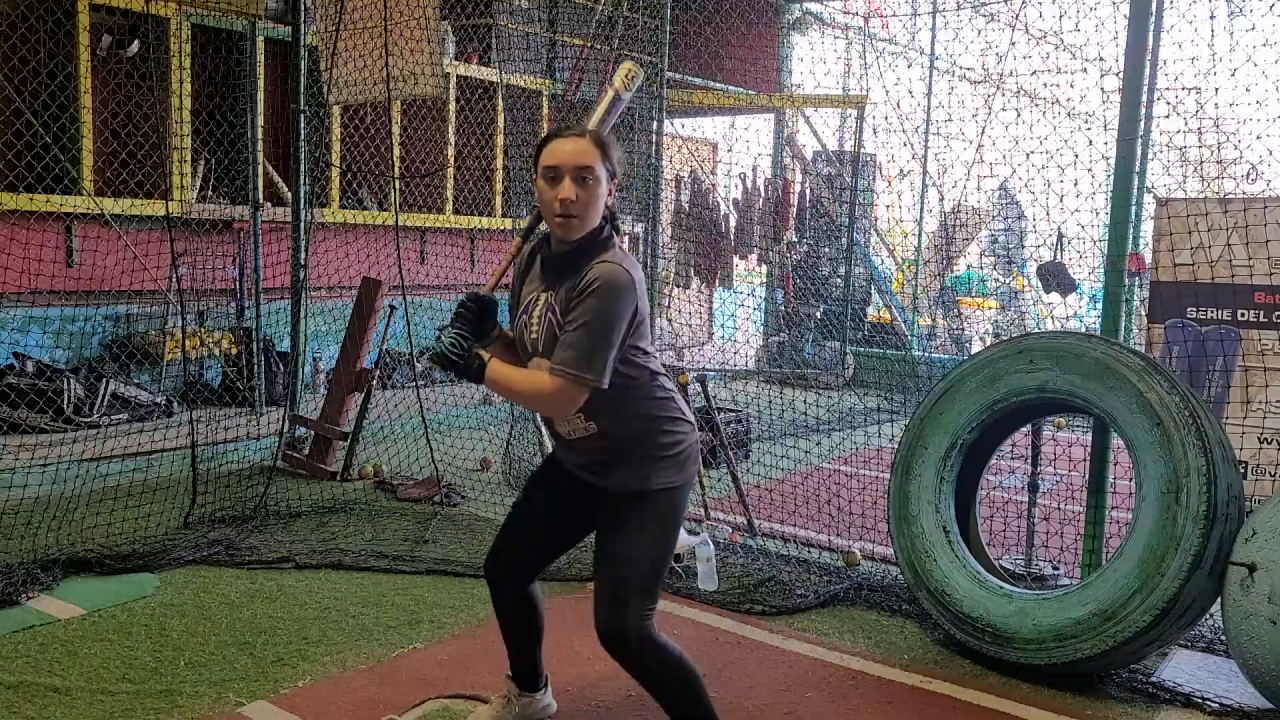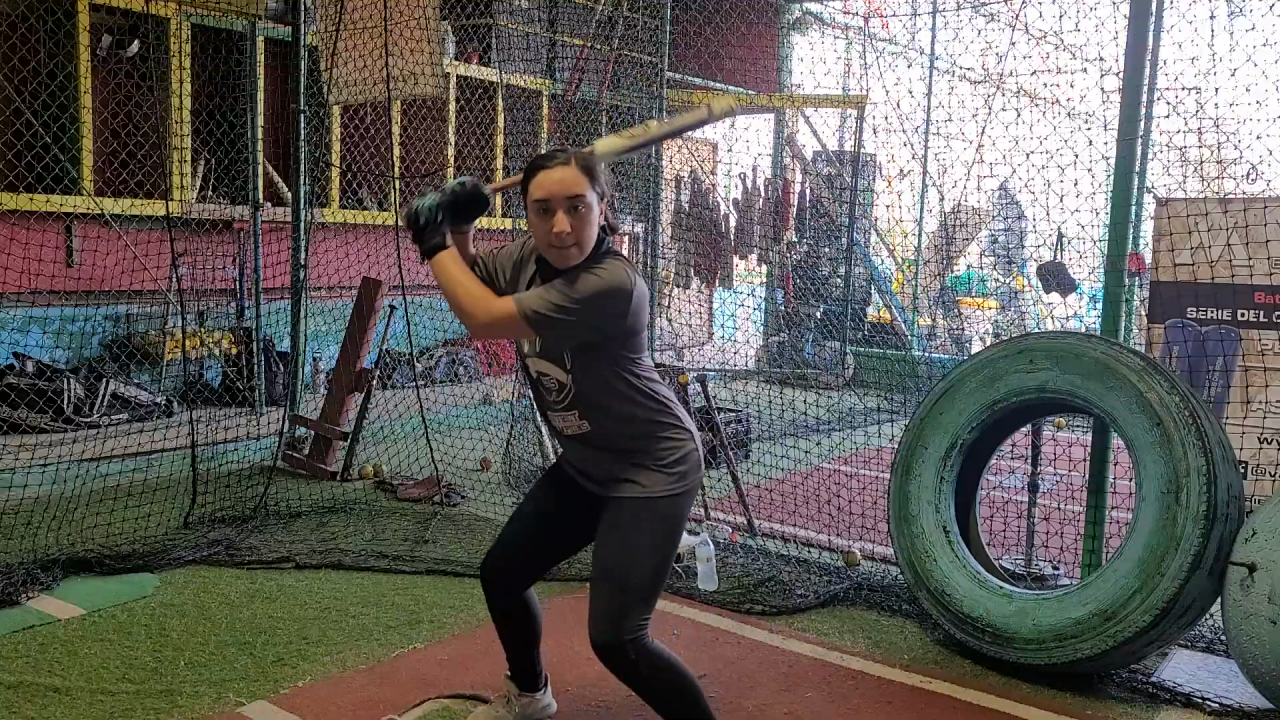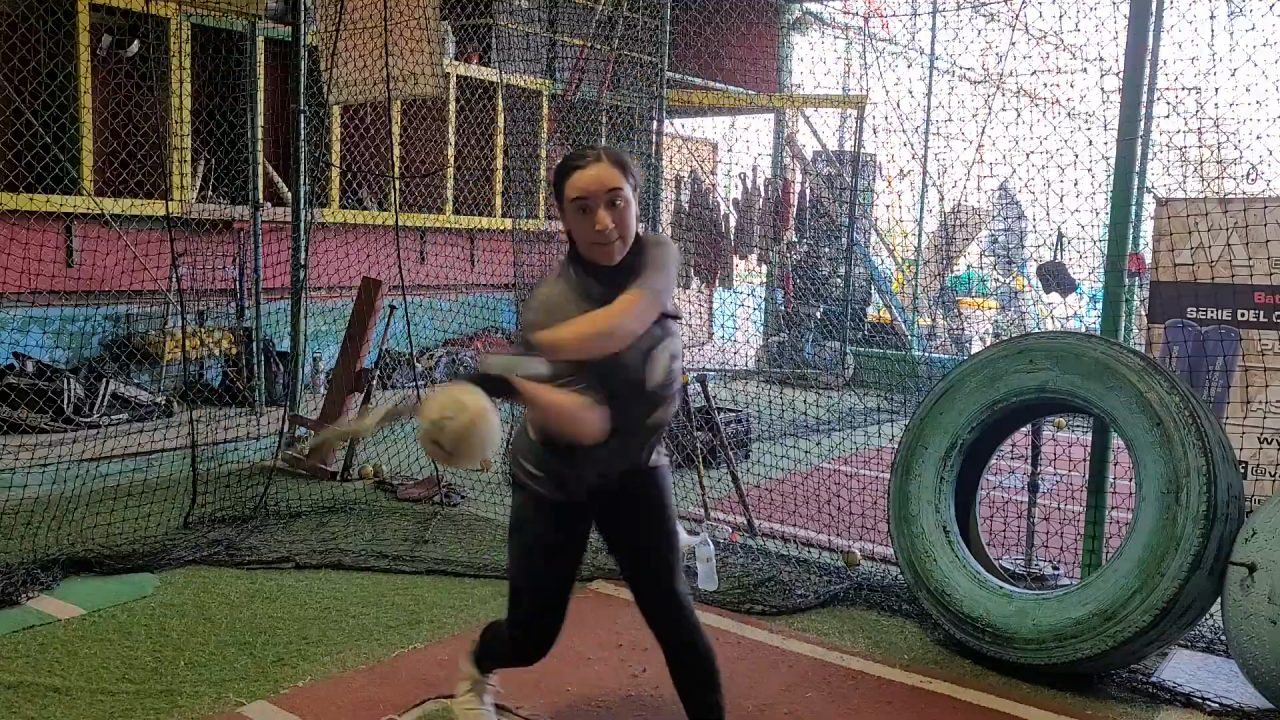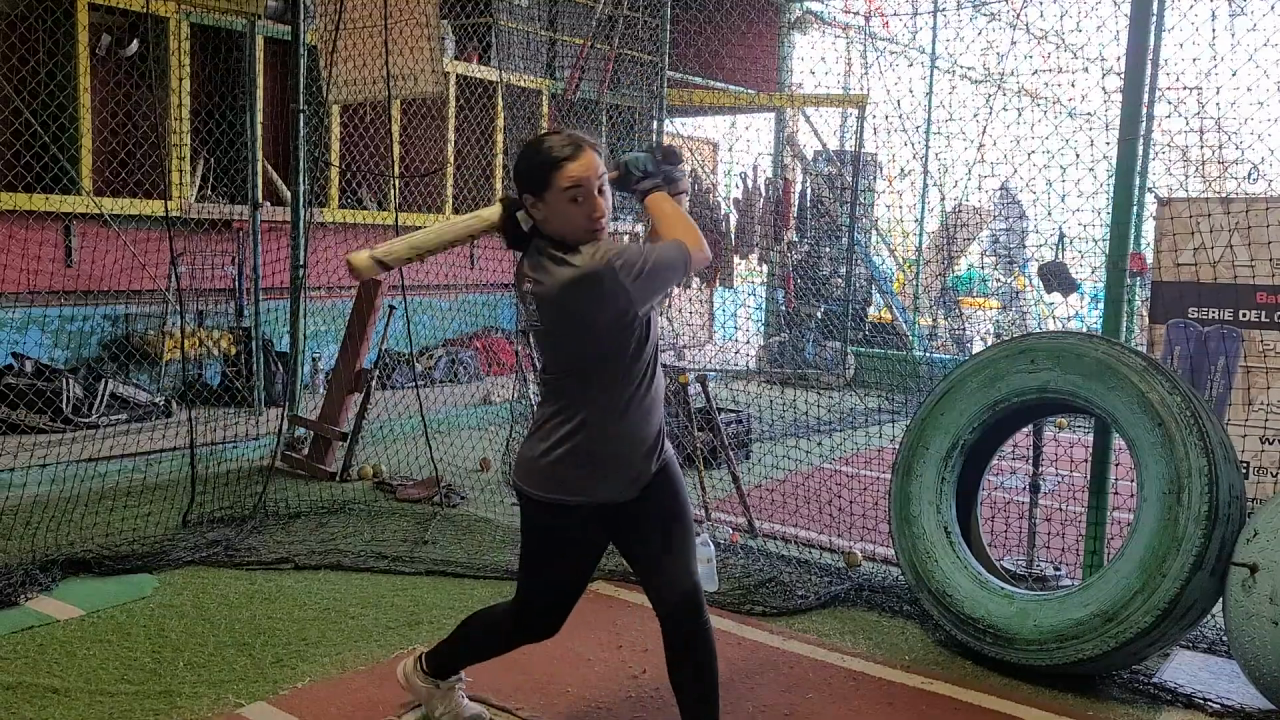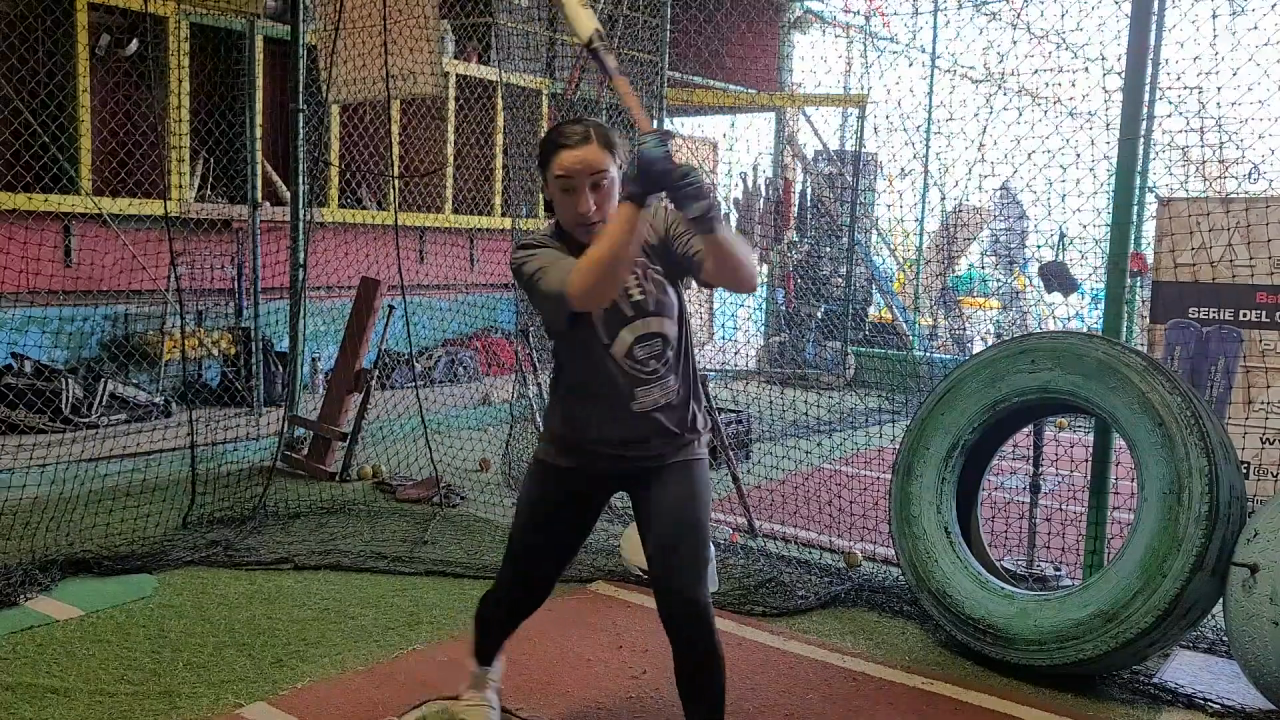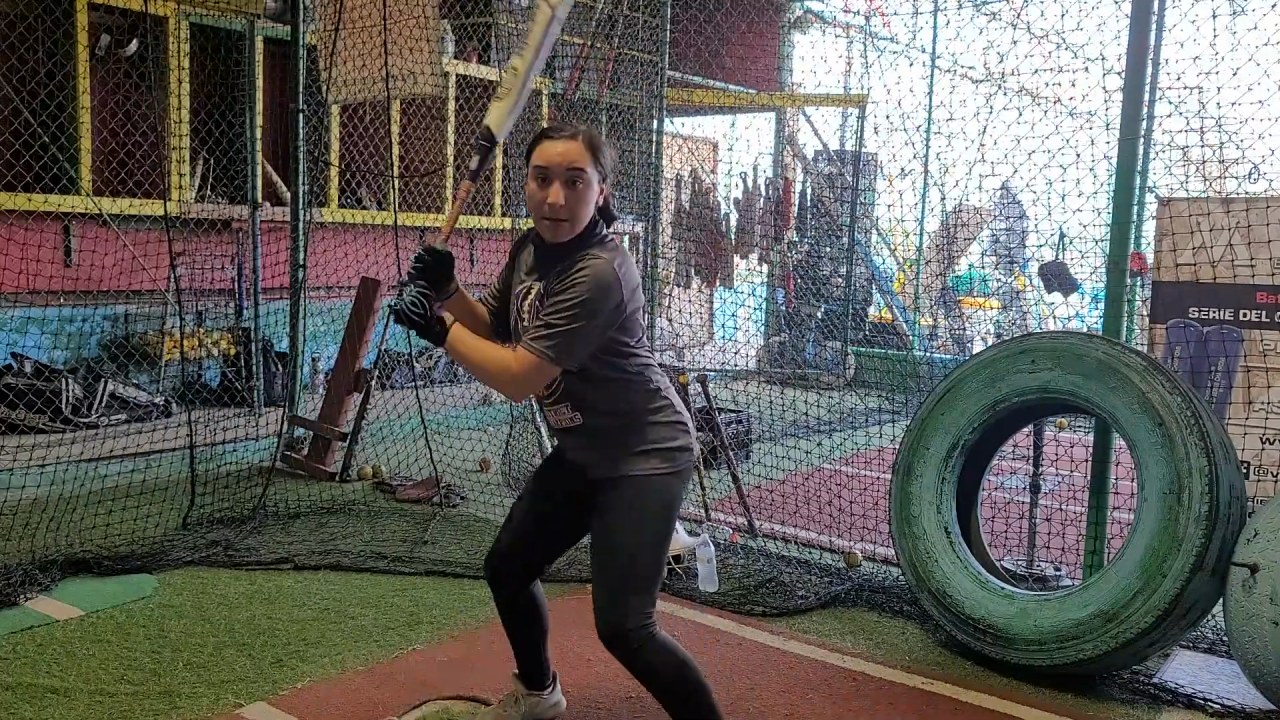
dt=0.5s
person 1, frame 1
left shoulder: (609, 277)
right shoulder: (537, 256)
left elbow: (562, 396)
right elbow: (527, 363)
left wrist: (477, 367)
right wrist: (484, 332)
left hip: (646, 462)
right hip: (578, 457)
left knee: (622, 628)
right knee: (505, 570)
person 1, frame 2
left shoulder: (612, 284)
right shoulder: (528, 257)
left elbow: (485, 319)
right elbow: (464, 275)
left wrist: (432, 239)
right wrist: (456, 225)
left hip: (654, 470)
right hip: (587, 465)
left knee: (616, 638)
right knee: (501, 573)
person 1, frame 3
left shoulder: (653, 254)
right shoulder: (552, 301)
left elbow: (619, 325)
right elbow: (588, 428)
left wrist: (534, 353)
left hip: (635, 468)
right hip: (555, 480)
left knee: (669, 609)
right knee: (531, 636)
right ankle: (480, 668)
person 1, frame 4
left shoulder: (556, 254)
right shoulder: (590, 271)
left elbow: (653, 262)
right elbow: (691, 252)
left wrist: (645, 186)
right wrist: (654, 187)
left hip: (642, 458)
right hip: (569, 480)
left knee: (683, 605)
right knee: (536, 618)
right ankle: (429, 670)
person 1, frame 5
left shoulder: (659, 223)
right shoulder: (536, 255)
left elbow: (742, 277)
right elbow: (588, 291)
left wrist: (702, 212)
right wrist: (636, 197)
left hip: (670, 445)
right hip: (578, 450)
left knee: (684, 602)
right knee: (520, 587)
right ankle: (483, 668)
person 1, frame 6
left shoulder: (601, 273)
right shoulder: (528, 248)
left elbow: (513, 377)
right elbow: (493, 329)
left wrist: (437, 324)
right wrist: (444, 288)
left hip: (645, 456)
right hip: (581, 453)
left knee: (623, 628)
right knee: (507, 569)
